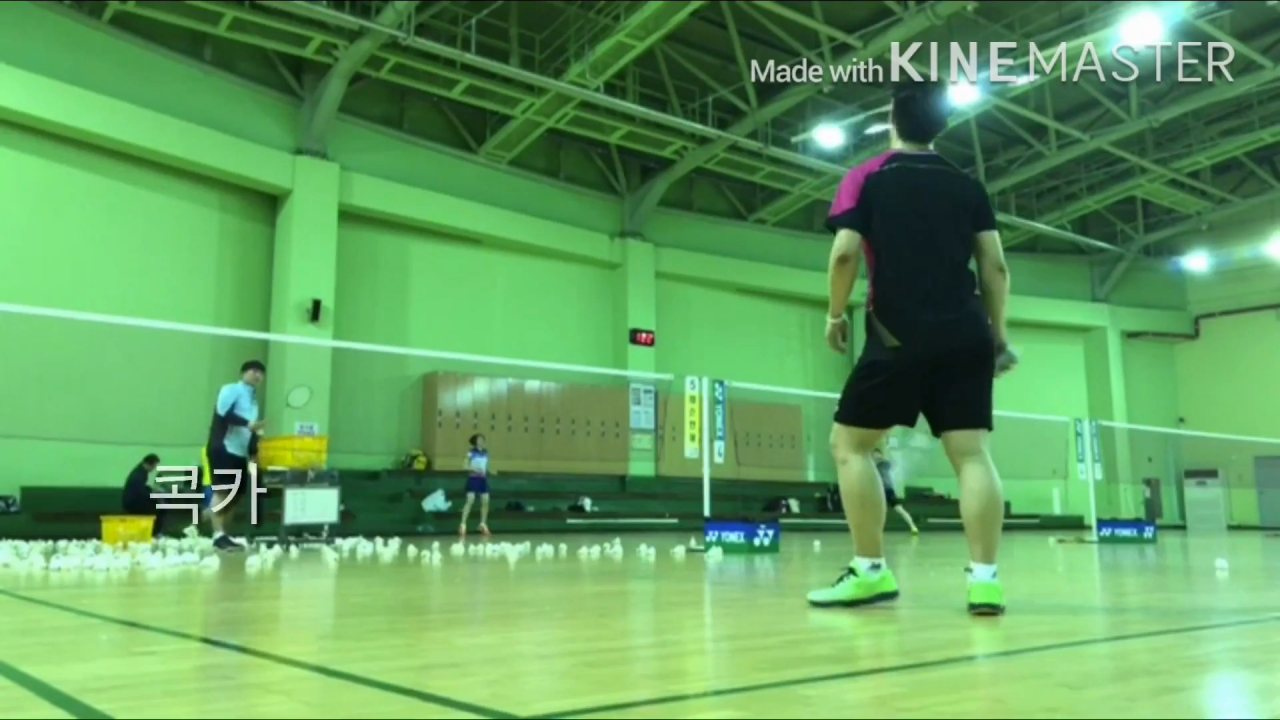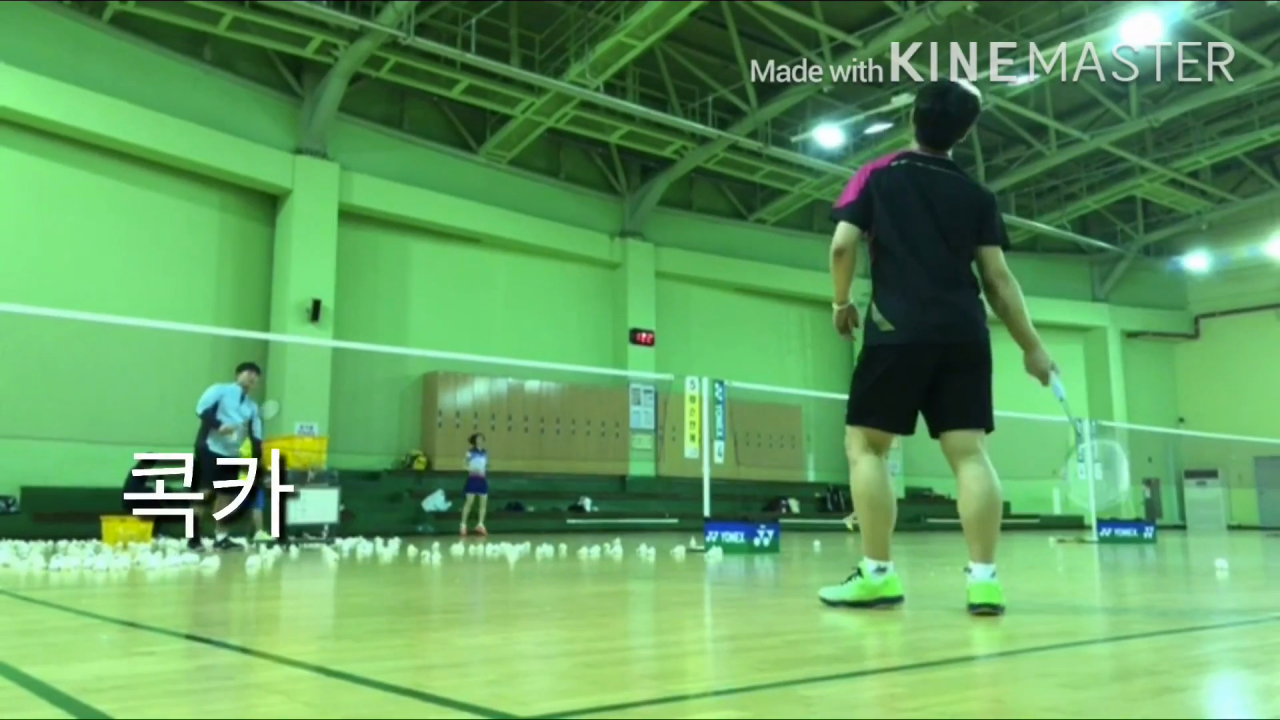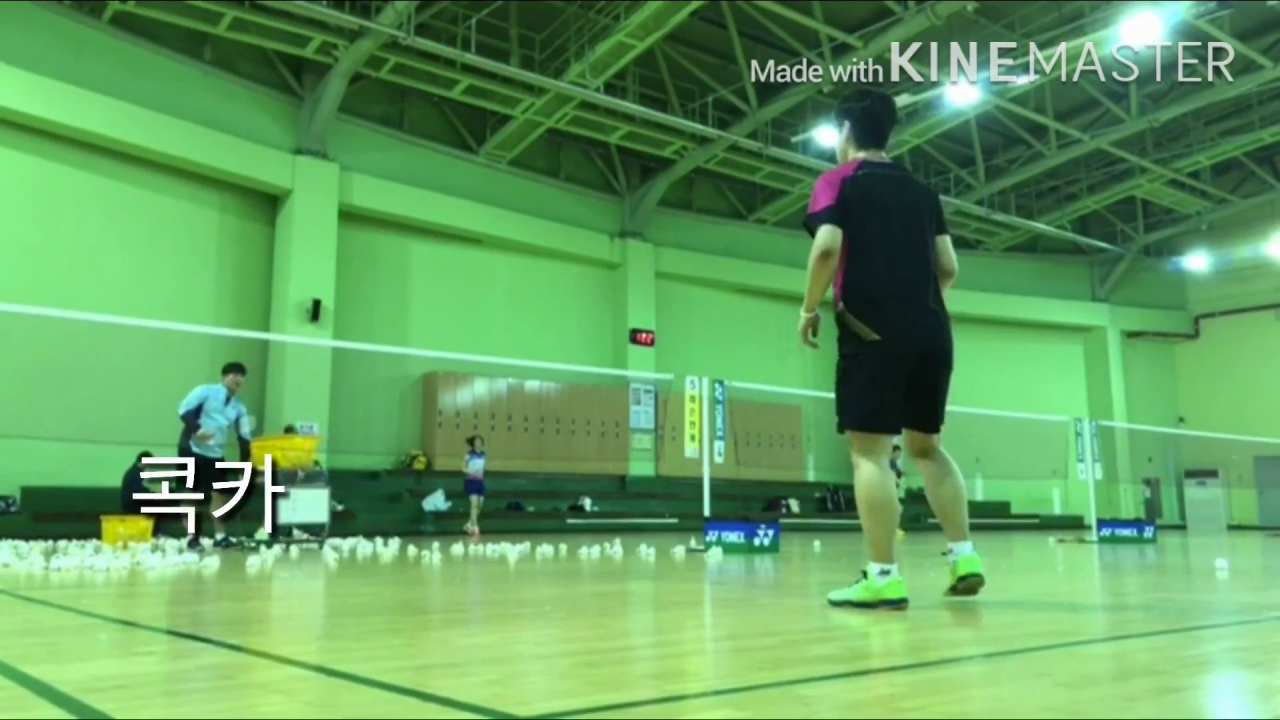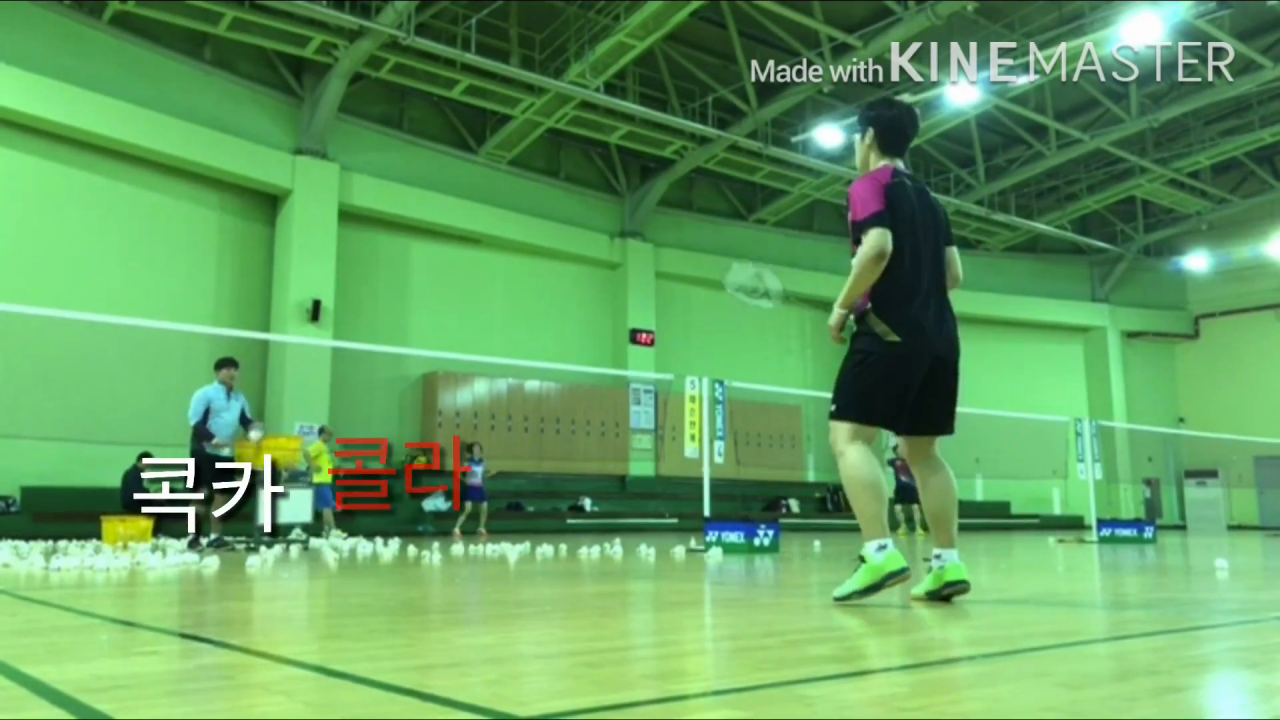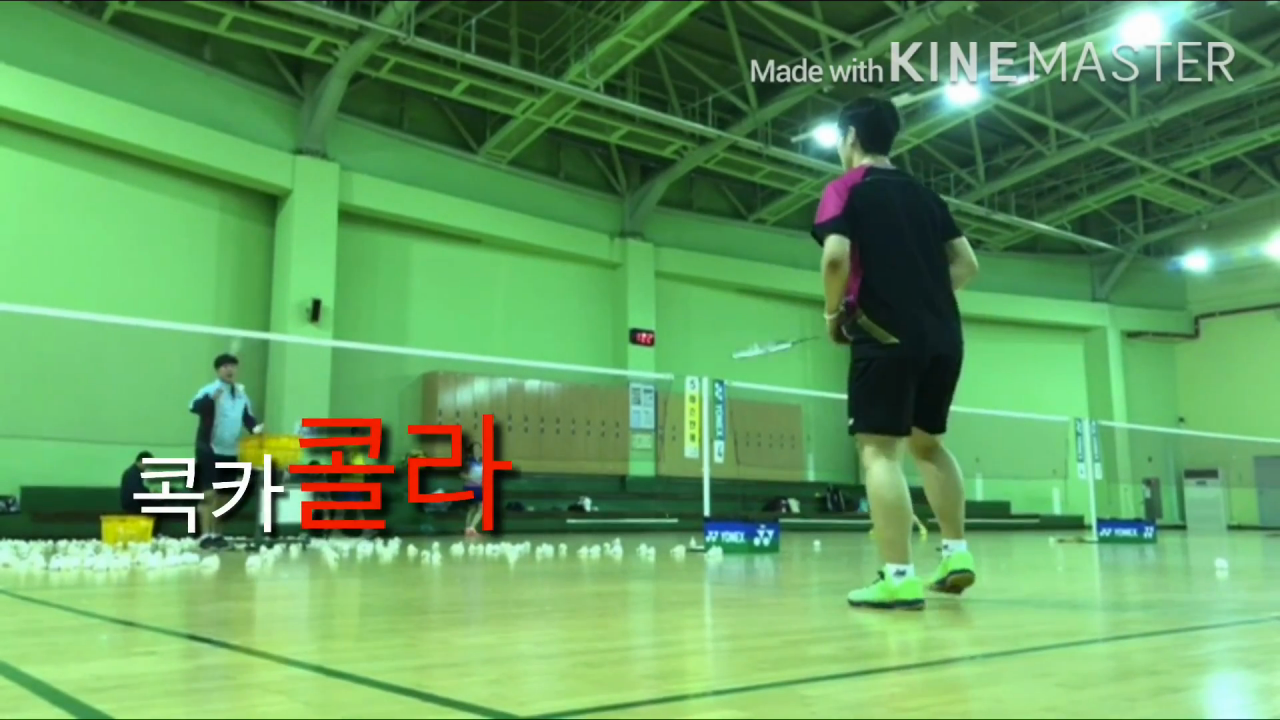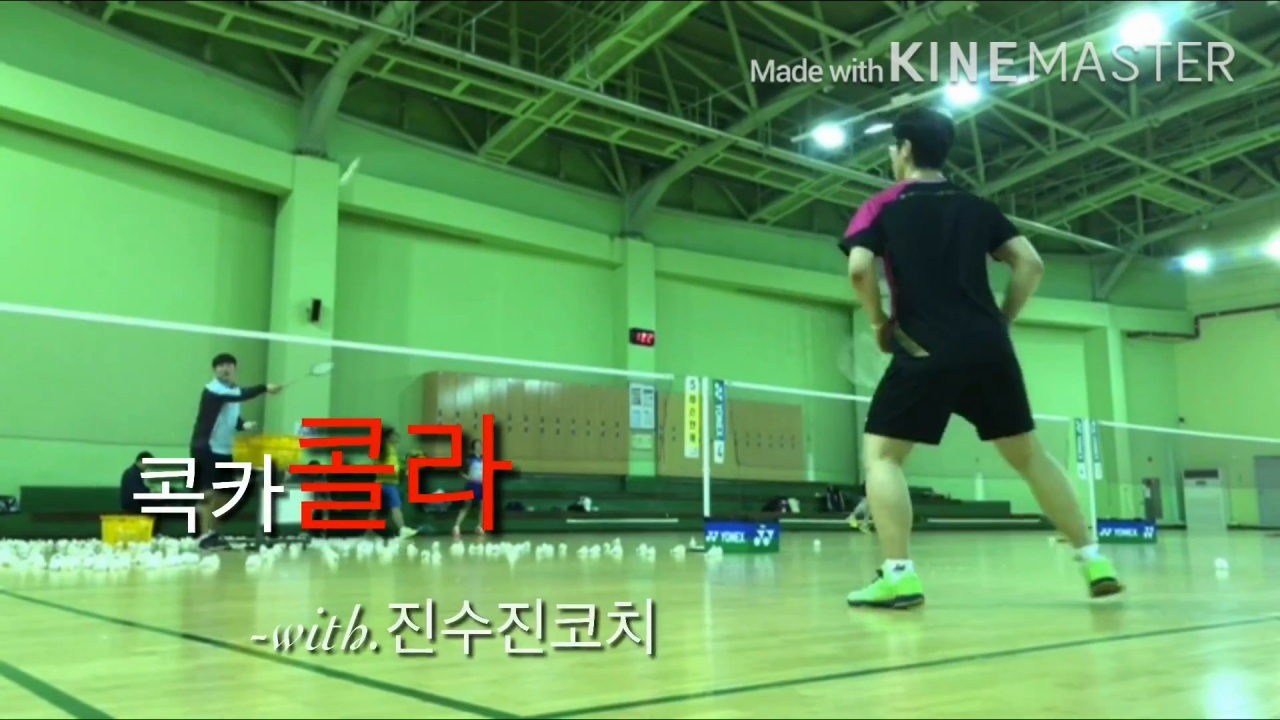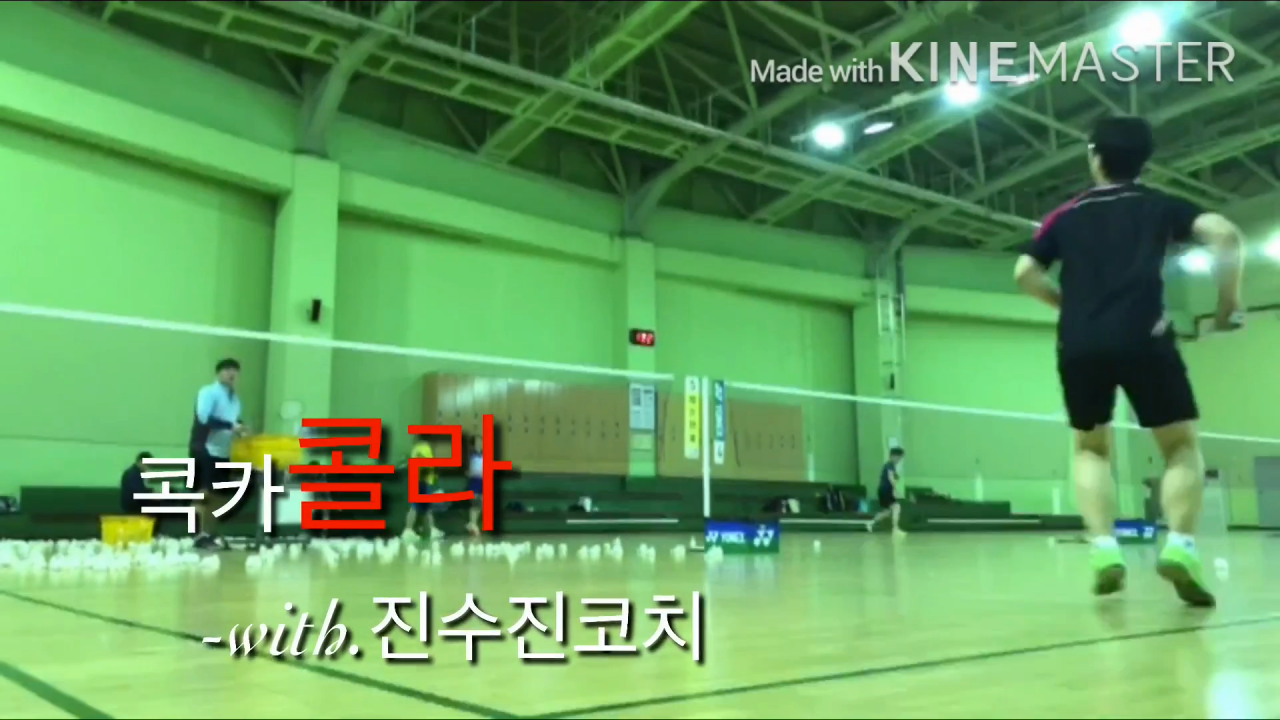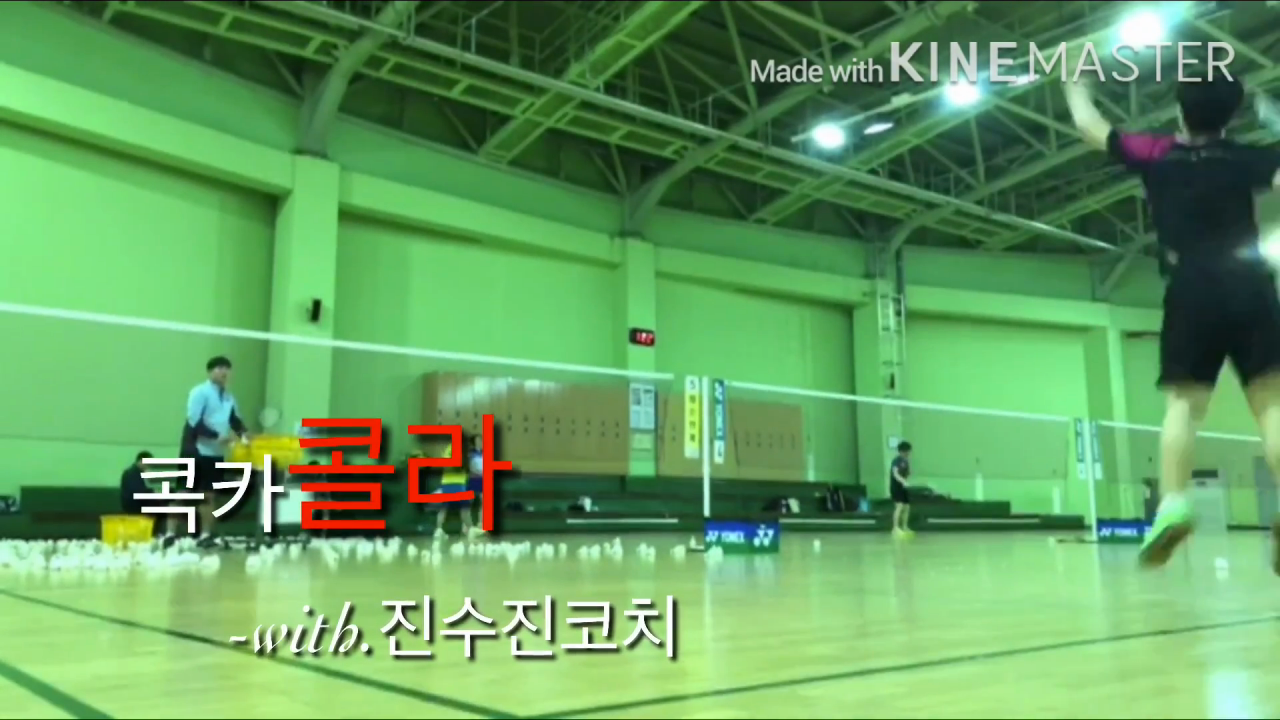
dt=0.5s
person 1, frame 1
left shoulder: (866, 179)
right shoulder: (968, 187)
left elbow: (846, 253)
right elbow: (995, 267)
left wrist: (836, 314)
right wrist: (998, 332)
left hip: (897, 338)
right hip: (966, 338)
left knee: (850, 444)
right knee: (971, 453)
left ankle: (870, 571)
right ankle: (985, 578)
person 1, frame 2
left shoulder: (875, 177)
right shoulder: (977, 197)
left elbow: (842, 247)
right elbow: (998, 279)
left wrist: (840, 301)
right wrist: (1033, 347)
left hip: (897, 330)
right hip: (964, 334)
left knee: (865, 446)
right knee: (969, 452)
left ankle: (876, 573)
right ankle: (984, 577)
person 1, frame 3
left shoulder: (838, 182)
right shoulder: (922, 192)
left elbow: (827, 249)
right elbow: (947, 267)
left wrist: (810, 309)
left hip: (871, 333)
right hip: (931, 334)
left knee: (869, 451)
right knee: (925, 446)
left ankle: (883, 578)
right ankle: (964, 557)
person 1, frame 4
left shoulder: (871, 186)
right shoulder: (927, 199)
left elbow: (878, 248)
right elbow: (953, 273)
left wrist: (843, 305)
left hip: (888, 335)
right hip: (940, 338)
left knee: (850, 437)
right knee: (922, 450)
left ankle: (879, 553)
right ankle: (947, 564)
person 1, frame 5
left shoulder: (845, 189)
right shoulder: (924, 194)
left elbow: (836, 257)
right elbow: (965, 263)
left wrist: (834, 312)
left hip: (886, 337)
right hip: (944, 337)
left knee: (879, 451)
right knee: (927, 444)
left ankle: (898, 578)
right ankle: (956, 552)
person 1, frame 6
left shoulder: (881, 208)
right shoulder: (978, 207)
left elbow: (858, 267)
right elbow: (1031, 263)
left wrist: (881, 320)
right wrist: (1004, 323)
left hip: (925, 355)
right hip: (989, 351)
left knee: (882, 455)
right knee: (1027, 455)
left ankle: (898, 575)
right ankle: (1095, 560)
person 1, frame 7
left shoulder: (1066, 216)
right shoulder: (1161, 206)
left elbow: (1024, 273)
right elbow: (1225, 233)
right wrist: (1229, 300)
left hip: (1079, 346)
right hip: (1143, 340)
left knee: (1093, 449)
right knee: (1181, 446)
left ankle: (1105, 551)
right ankle: (1180, 548)
person 1, frame 8
left shoulder: (1157, 158)
left elbow: (1090, 128)
left wrist: (1075, 91)
left hip: (1193, 294)
left knee: (1183, 407)
left ankle: (1173, 506)
person 2, frame 1
left shoulder: (254, 401)
right shoulder: (231, 390)
right elbow: (223, 412)
left wrist: (253, 454)
right wrist: (247, 423)
left hip: (240, 453)
right hip: (222, 448)
left knee: (234, 495)
right knee: (220, 492)
left ankle: (223, 535)
right ankle: (218, 536)
person 2, frame 2
left shoulder: (251, 406)
right shoulder: (220, 390)
left elbow: (256, 436)
right elbow: (201, 409)
left wrist: (258, 462)
right wrist: (218, 425)
left hip: (231, 454)
right hip: (209, 448)
left knee: (225, 494)
right knee: (203, 492)
left ankle: (221, 537)
right ankle: (194, 536)
person 2, frame 3
left shoulder: (239, 407)
right shoulder: (205, 391)
left elbow: (244, 436)
right elbow: (184, 410)
left wrist: (246, 463)
right wrist: (197, 429)
left hip: (216, 455)
right hip: (192, 450)
left knee: (219, 494)
left ankle: (220, 536)
right ankle: (192, 537)
person 2, frame 4
left shoulder: (239, 398)
right shoulder: (204, 394)
left elbow: (246, 419)
right elbow: (195, 421)
left wrist: (252, 428)
right wrist: (211, 438)
left hip: (226, 454)
right hip: (205, 451)
left knee: (222, 496)
right knee: (203, 493)
left ankle: (215, 536)
right ankle: (194, 537)
person 2, frame 5
left shoulder: (240, 394)
right shoulder: (209, 391)
left elbow: (247, 416)
right elbow: (195, 406)
left wrist: (255, 426)
right wrist: (212, 398)
left hip: (230, 452)
right hip: (210, 450)
left knee: (221, 495)
right knee: (208, 493)
left ankle: (215, 534)
right ankle: (205, 536)
person 2, frame 6
left shoulder: (232, 390)
right shoulder: (213, 389)
right elbow: (238, 395)
left wrist: (242, 424)
right wrist: (264, 388)
left hip: (224, 450)
right hip: (206, 448)
left knee: (222, 493)
right knee: (207, 492)
left ankle: (212, 532)
right ankle: (204, 536)
person 2, frame 7
left shoulder: (235, 398)
right shoulder: (208, 393)
left elbow: (235, 422)
right elbow: (204, 418)
left wrist: (241, 430)
right wrist: (230, 425)
left hip: (223, 453)
right hip: (204, 449)
right knee: (203, 492)
left ankle: (209, 535)
right ankle: (200, 534)
person 2, frame 8
left shoulder: (228, 397)
right shoulder: (199, 392)
left elbow: (234, 419)
right elbow: (193, 421)
left wrist: (242, 433)
right wrist: (216, 436)
left hip: (215, 453)
right hip: (195, 450)
left knee: (208, 495)
left ankle: (205, 536)
